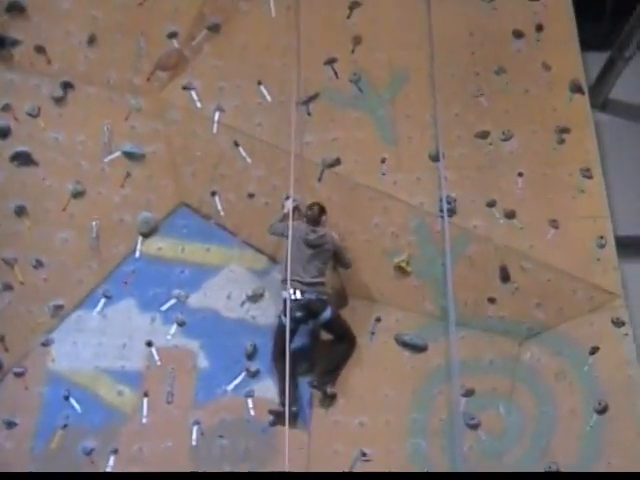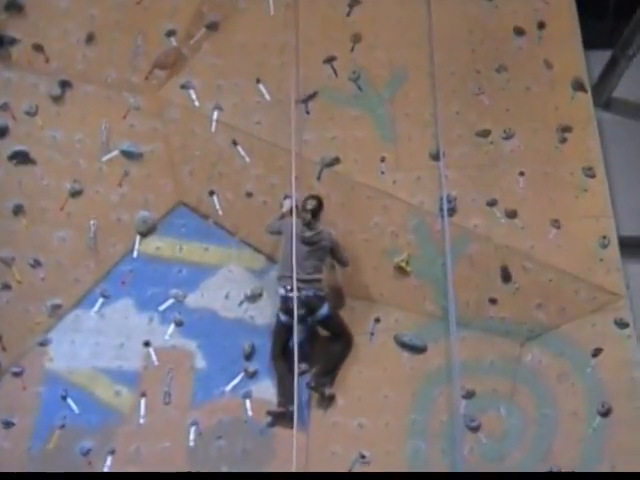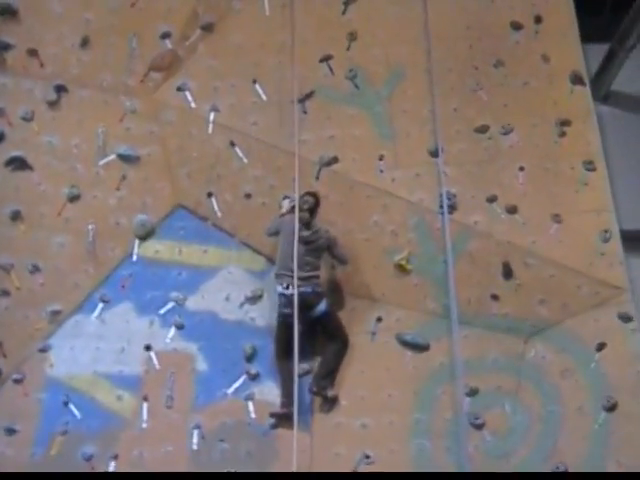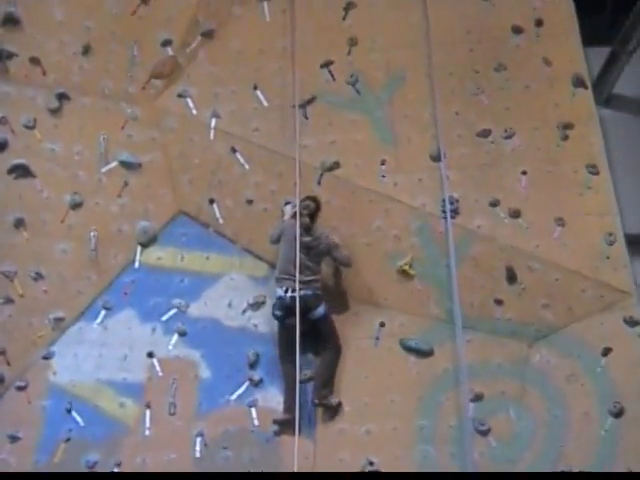
dt=0.2s
person 1, frame 1
left shoulder: (295, 228)
right shoulder: (330, 240)
left elbow: (272, 228)
right elbow: (346, 264)
left wrist: (286, 212)
left hip: (293, 300)
right hip: (317, 301)
left knee: (279, 355)
right knee: (347, 340)
left ankle: (287, 405)
right ankle: (324, 380)
person 1, frame 2
left shoulder: (289, 224)
right shoulder: (326, 237)
left elbow: (270, 228)
right elbow: (344, 262)
left wrist: (284, 211)
left hip: (289, 297)
right hip: (314, 298)
left knee: (278, 353)
right knee: (343, 339)
left ankle: (285, 405)
right ankle: (321, 381)
person 1, frame 3
left shoulder: (287, 223)
right shoulder: (323, 234)
left elbow: (269, 231)
right elbow: (343, 259)
left wrist: (283, 211)
left hip: (287, 295)
right hip: (312, 295)
left knee: (283, 353)
right knee: (339, 340)
left ankle: (287, 405)
right ankle: (322, 384)
person 1, frame 4
left shoulder: (288, 228)
right shoulder: (325, 240)
left elbow: (273, 239)
right elbow: (347, 261)
left wrist: (286, 217)
left hip: (286, 298)
right hip: (312, 298)
left knee: (288, 357)
right knee: (331, 348)
left ankle: (290, 411)
right ankle: (322, 395)
